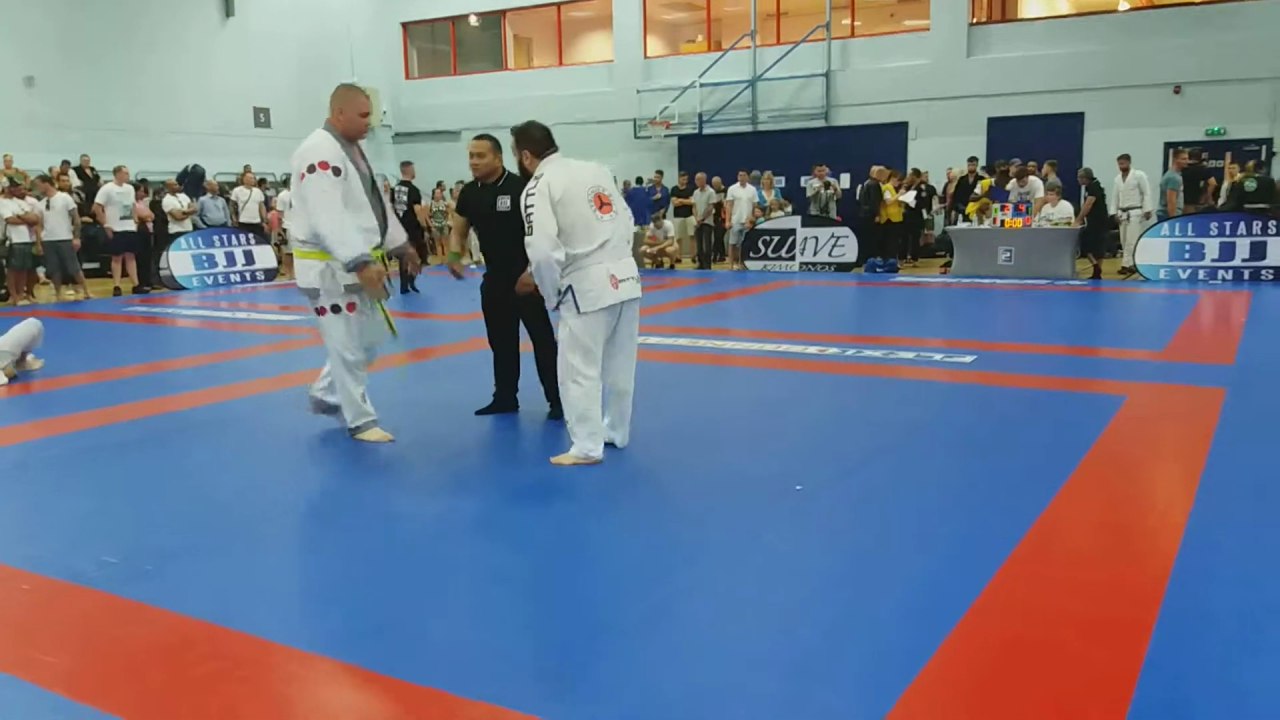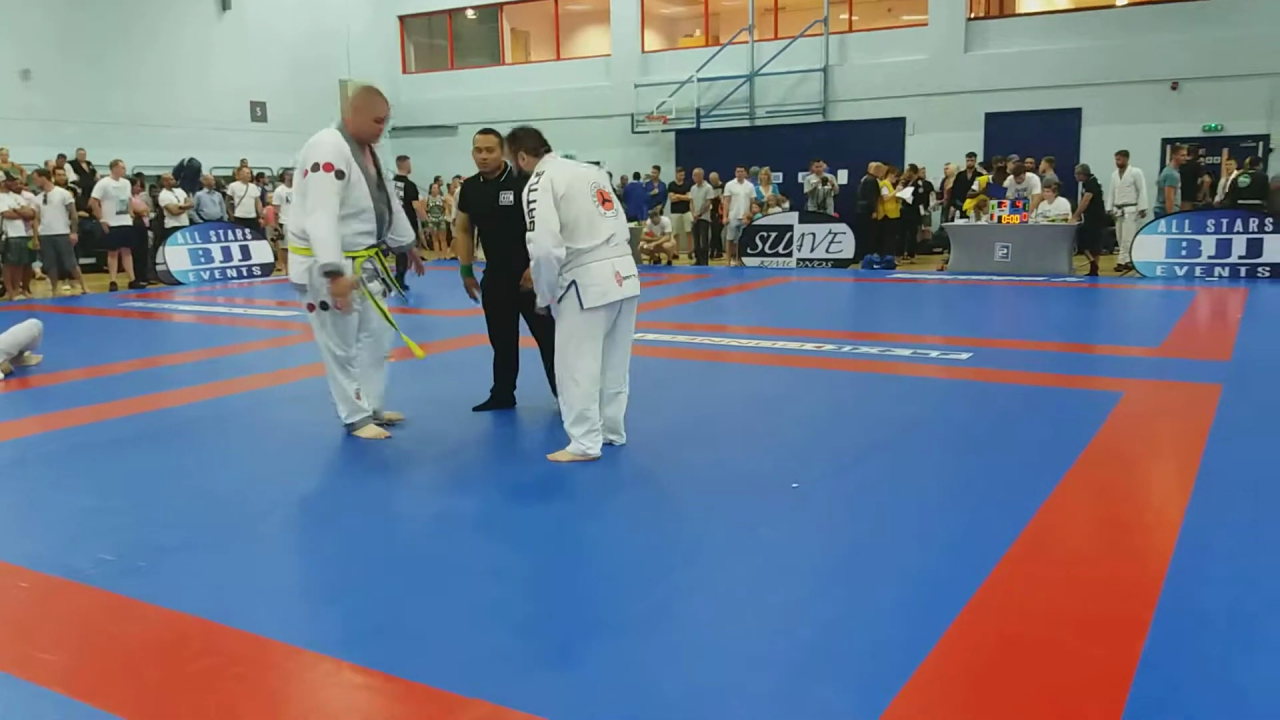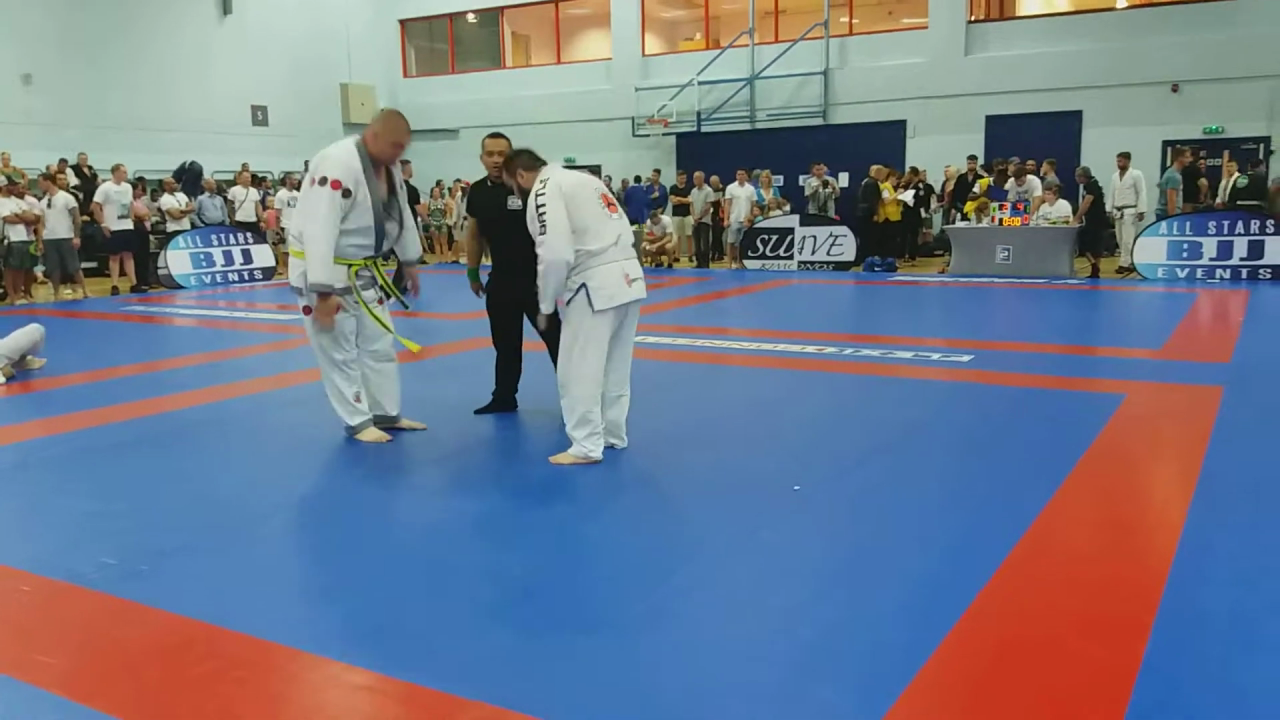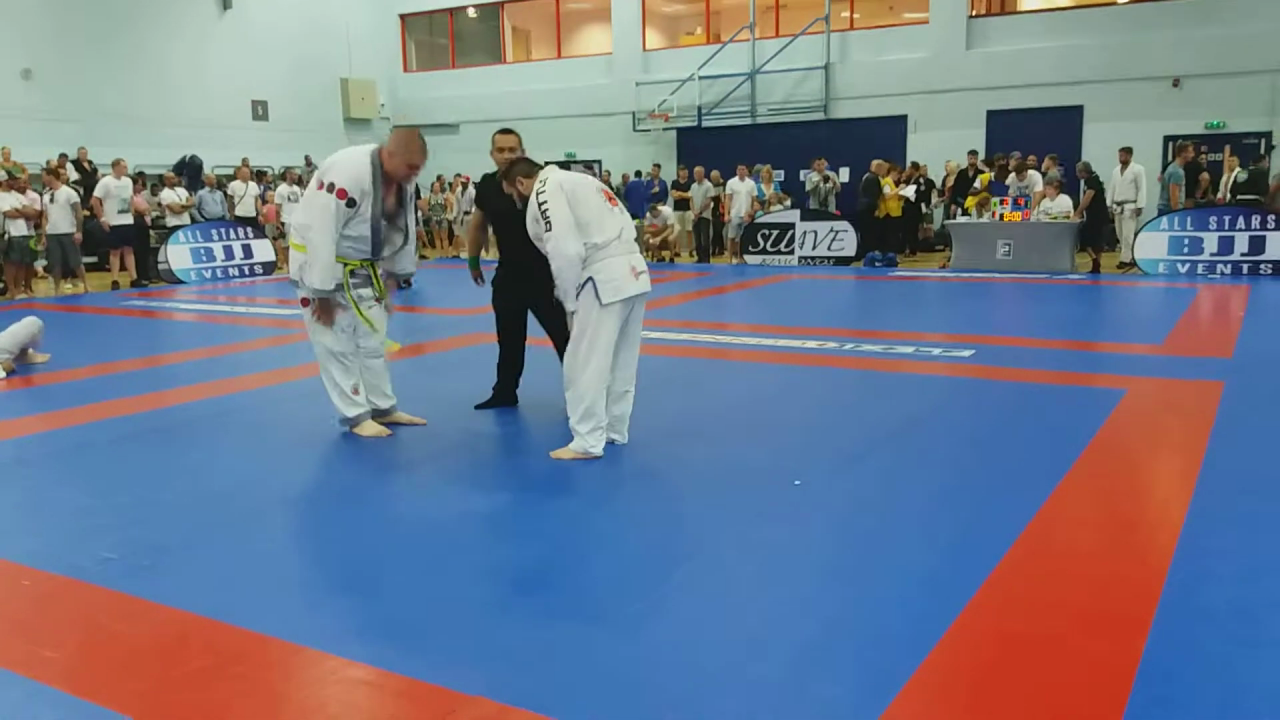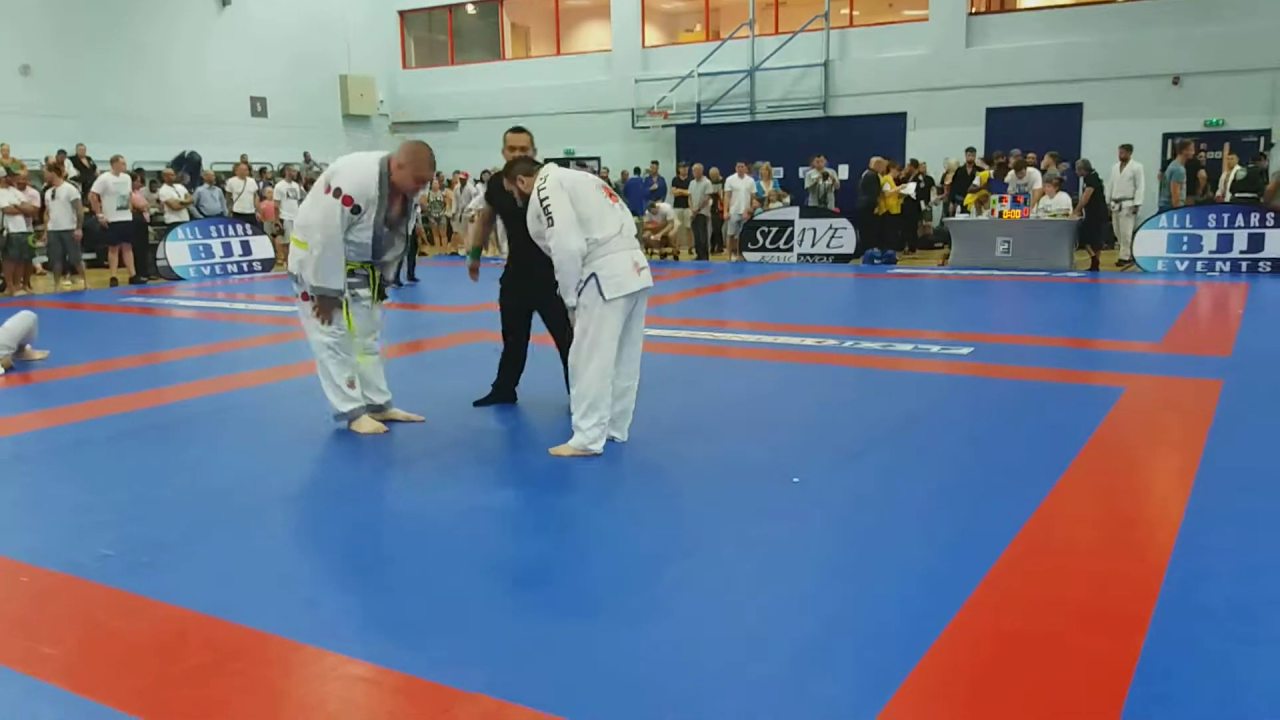
dt=0.1s
person 1, frame 1
left shoulder: (352, 149)
right shoulder: (318, 153)
left elbow: (376, 202)
right elbow: (328, 216)
left wrist: (399, 244)
right wrist: (362, 263)
left hip: (361, 262)
right hip: (330, 267)
left knee: (367, 337)
right knee: (348, 346)
left ankle: (327, 395)
right ankle: (360, 420)
person 1, frame 2
left shoulder: (364, 149)
right shoulder: (326, 151)
left elbow: (385, 200)
right elbow: (320, 217)
left wrist: (406, 243)
right wrist: (334, 272)
left hip: (361, 259)
right hip: (325, 264)
left knee: (378, 334)
right knee: (340, 344)
left ankle: (373, 406)
right ankle: (356, 416)
person 1, frame 3
left shoulder: (389, 167)
right shoulder: (337, 164)
left elbow: (400, 217)
right elbow: (320, 231)
left wrist: (410, 264)
right wrist: (324, 290)
left hip: (365, 269)
right hip: (322, 266)
left knee: (380, 342)
right knee: (337, 349)
left ankle: (387, 413)
right ankle: (358, 420)
person 1, frame 4
left shoulder: (401, 179)
right shoulder: (347, 172)
left elbow: (403, 227)
right elbow: (322, 234)
left wrist: (395, 273)
right wrist: (324, 293)
left hip: (361, 266)
right hip: (321, 262)
left knee: (372, 337)
right knee: (335, 342)
left ankle: (383, 407)
right ankle: (355, 413)
person 1, frame 5
left shoulder: (408, 186)
right shoulder: (354, 178)
left elbow: (398, 236)
right elbow: (327, 239)
left wrist: (382, 277)
right wrist: (326, 291)
left hip: (362, 264)
right hip: (317, 258)
left knee: (367, 335)
right knee: (331, 337)
left ankle: (378, 404)
right ankle: (353, 410)
person 2, frame 1
left shoulder: (538, 187)
right shoulder: (597, 168)
left elbow: (544, 253)
right elbow: (625, 219)
left wrist: (552, 295)
left hip: (587, 286)
right hip: (625, 275)
left knee: (579, 370)
right knee: (620, 364)
left ankle: (587, 446)
right ankle: (616, 431)
person 2, frame 2
left shoulder: (539, 183)
right shoulder: (590, 170)
left elbow: (544, 249)
left wrist: (544, 297)
left hip: (587, 282)
right hip: (624, 273)
left knee: (577, 365)
right knee: (614, 363)
left ankle: (585, 444)
right ankle: (611, 431)
person 2, frame 3
left shoulder: (544, 190)
right shoulder: (580, 179)
left elbow: (555, 254)
left wrist: (546, 305)
left hip: (597, 287)
right hip: (628, 278)
left knee: (580, 369)
right knee: (615, 365)
left ankle: (586, 446)
right ankle: (613, 434)
person 2, frame 4
left shoulder: (545, 189)
right shoulder: (576, 179)
left elbow: (564, 250)
left wrist: (569, 302)
left hip: (604, 281)
right hip: (632, 271)
left knee: (586, 363)
right knee: (621, 361)
left ankle: (588, 442)
right ankle: (614, 429)
person 2, frame 5
left shoulder: (546, 187)
right shoulder: (574, 178)
left elbow: (567, 246)
left wrist: (570, 298)
right wrist: (575, 293)
left hip: (606, 277)
right hip: (632, 267)
left knee: (591, 360)
right knee: (623, 357)
left ankle: (587, 438)
right ankle: (614, 428)
person 3, frame 1
left shoulder: (520, 187)
right shoulder: (469, 192)
right elbow: (458, 231)
left wrist: (531, 270)
right wrist: (454, 255)
left hip: (526, 278)
right hip: (494, 278)
left knee: (542, 338)
right knee: (501, 343)
left ankle: (557, 400)
right ankle: (505, 398)
person 3, frame 2
left shoulder: (523, 183)
right shoulder: (470, 188)
right elbow: (463, 230)
right wrist: (466, 270)
left hip: (528, 274)
right hip: (495, 276)
left knee: (545, 333)
right knee: (501, 339)
right ankle: (502, 395)
person 3, frame 3
right shoulder: (477, 192)
right elbow: (473, 234)
right wrist: (472, 271)
left hip: (535, 278)
right hip: (501, 278)
left knee: (555, 337)
right knee: (504, 342)
right ankle: (504, 398)
person 3, frame 4
right shoulder: (487, 185)
right elbow: (478, 224)
right wrist: (473, 261)
left hip: (543, 274)
right hip: (508, 274)
left knee: (561, 334)
right knee: (509, 338)
right ankle: (504, 393)
person 3, frame 5
right shoulder: (497, 182)
right elbow: (485, 216)
right wrist: (474, 253)
left hip: (549, 271)
right hip: (516, 269)
left knee: (564, 333)
right knee: (512, 335)
right ankle: (503, 389)
